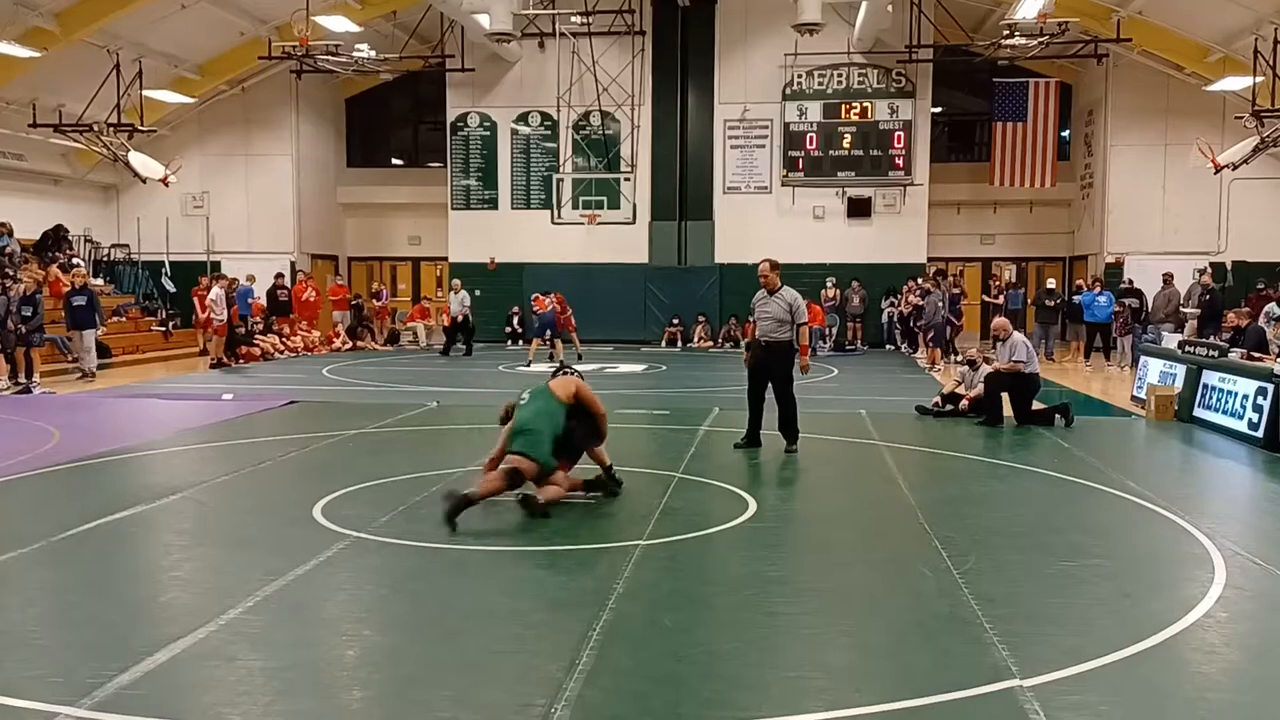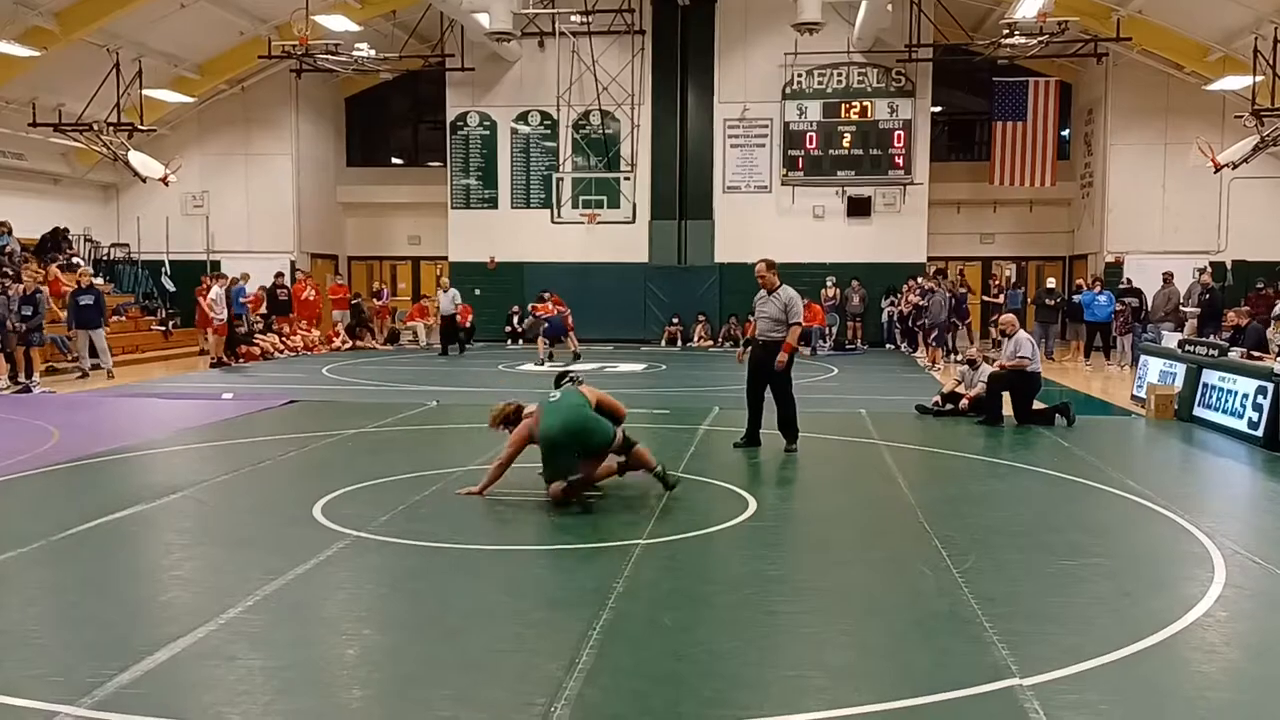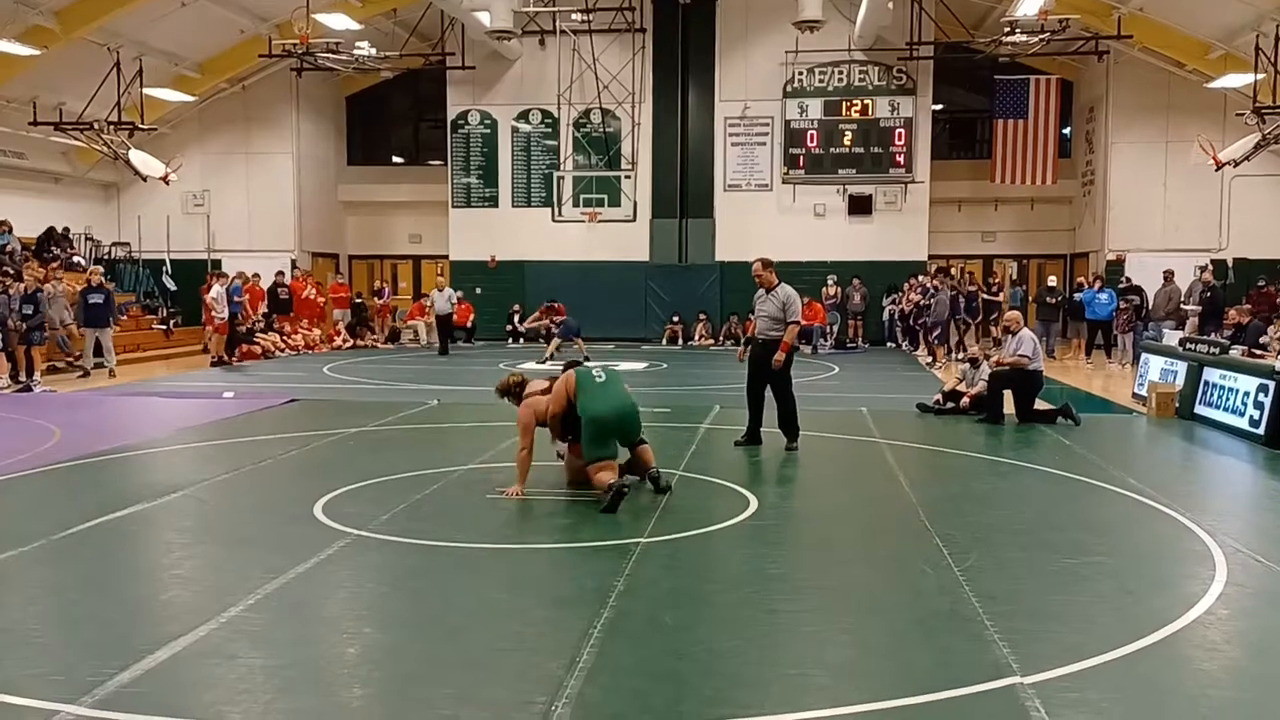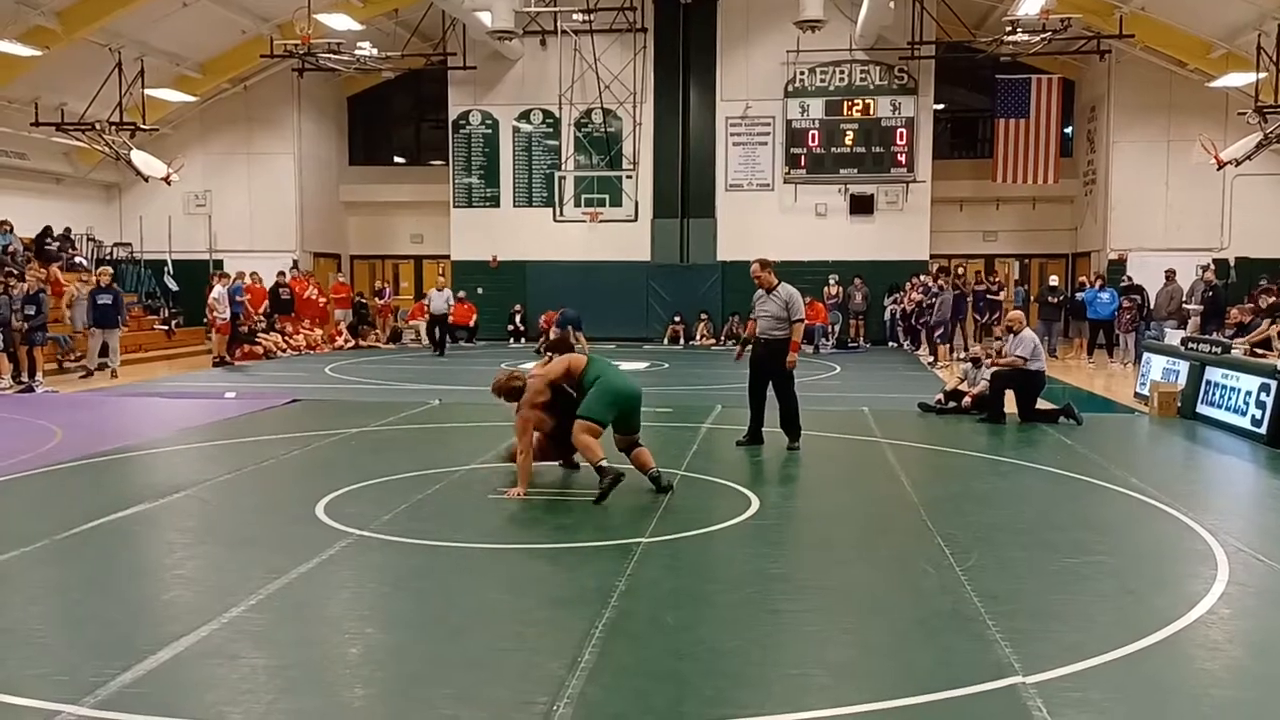
dt=0.3s
person 1, frame 1
left shoulder: (792, 297)
right shoulder: (758, 297)
left elbow: (802, 327)
left wrist: (804, 355)
right wrist: (748, 349)
left hip: (781, 351)
right hip: (759, 349)
left knee: (784, 397)
right knee: (754, 395)
left ankle: (791, 439)
right ankle: (752, 436)
person 1, frame 2
left shoulder: (790, 296)
right shoulder: (759, 296)
left elbow: (795, 327)
left wrist: (785, 352)
right wrist: (746, 345)
left hip: (778, 350)
right hip: (758, 349)
left knee: (783, 396)
right knee: (753, 394)
left ankle: (791, 438)
right ankle: (752, 436)
person 1, frame 3
left shoulder: (788, 294)
right shoulder: (759, 295)
left elbow: (794, 325)
left wrist: (783, 351)
right wrist: (746, 343)
left hip: (778, 349)
right hip: (758, 348)
left knee: (783, 394)
right knee: (754, 393)
left ankle: (792, 436)
right ankle: (753, 434)
person 1, frame 4
left shoulder: (790, 293)
right shoulder: (758, 296)
left elbow: (798, 323)
left wrist: (793, 351)
right wrist: (743, 343)
left hip: (781, 348)
right hip: (759, 347)
left knee: (785, 394)
right knee: (756, 393)
left ankle: (793, 436)
right ankle: (754, 434)
person 2, frame 1
right shoulder: (571, 382)
right elbow: (600, 414)
right wrist: (600, 440)
left hip: (522, 430)
right hip: (535, 431)
right knee: (513, 474)
right ankle: (462, 501)
person 2, frame 2
left shoulder: (528, 423)
right shoulder: (587, 391)
right elbow: (621, 412)
right wrist: (615, 432)
left hip: (550, 434)
right hip: (582, 421)
left knee: (558, 492)
right knee: (623, 443)
right ankle: (662, 476)
person 2, frame 3
left shoulder: (566, 378)
right shoulder: (607, 372)
left elbow: (554, 413)
left wrist: (558, 434)
left hip: (596, 416)
right hip: (627, 408)
left knee: (601, 472)
right knee: (636, 441)
left ankle: (613, 486)
right ankle: (654, 475)
person 2, frame 4
left shoulder: (566, 360)
right shoulder: (586, 363)
left elbow: (545, 377)
left wrist: (527, 404)
left hip: (609, 390)
right hip: (633, 391)
left knee: (581, 435)
right knee: (630, 444)
left ankle: (608, 472)
right ankle: (656, 476)
